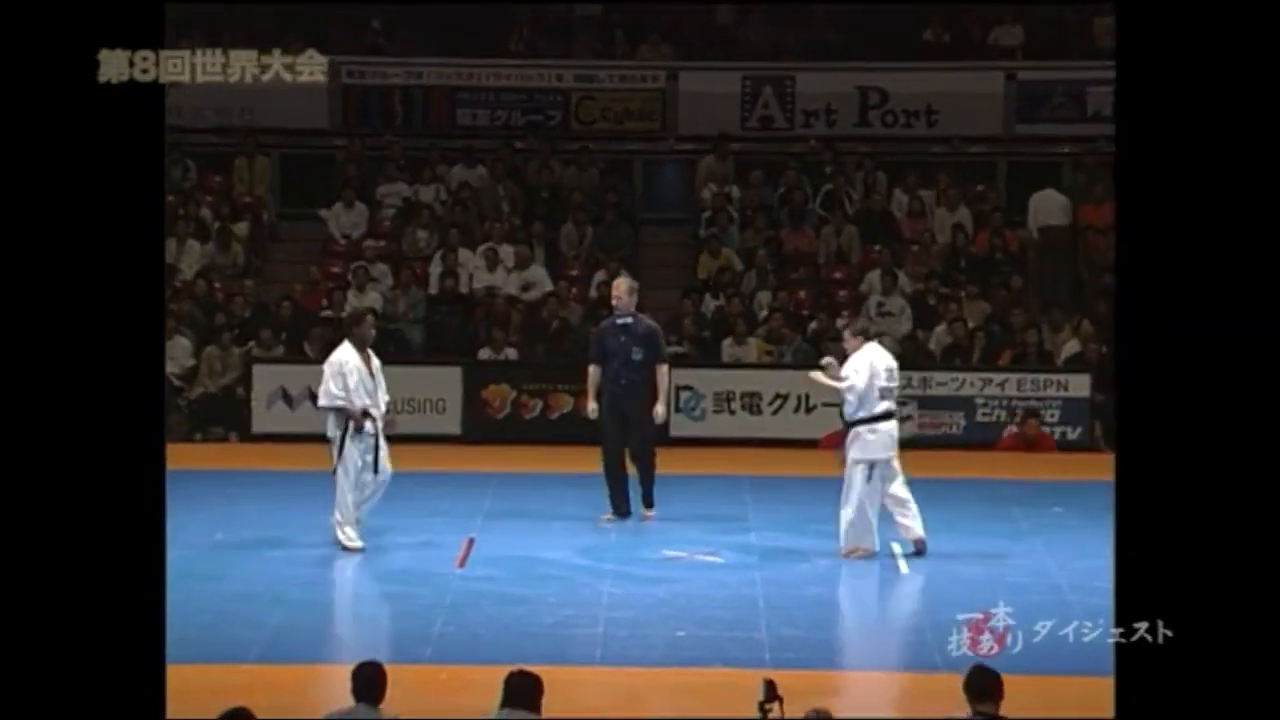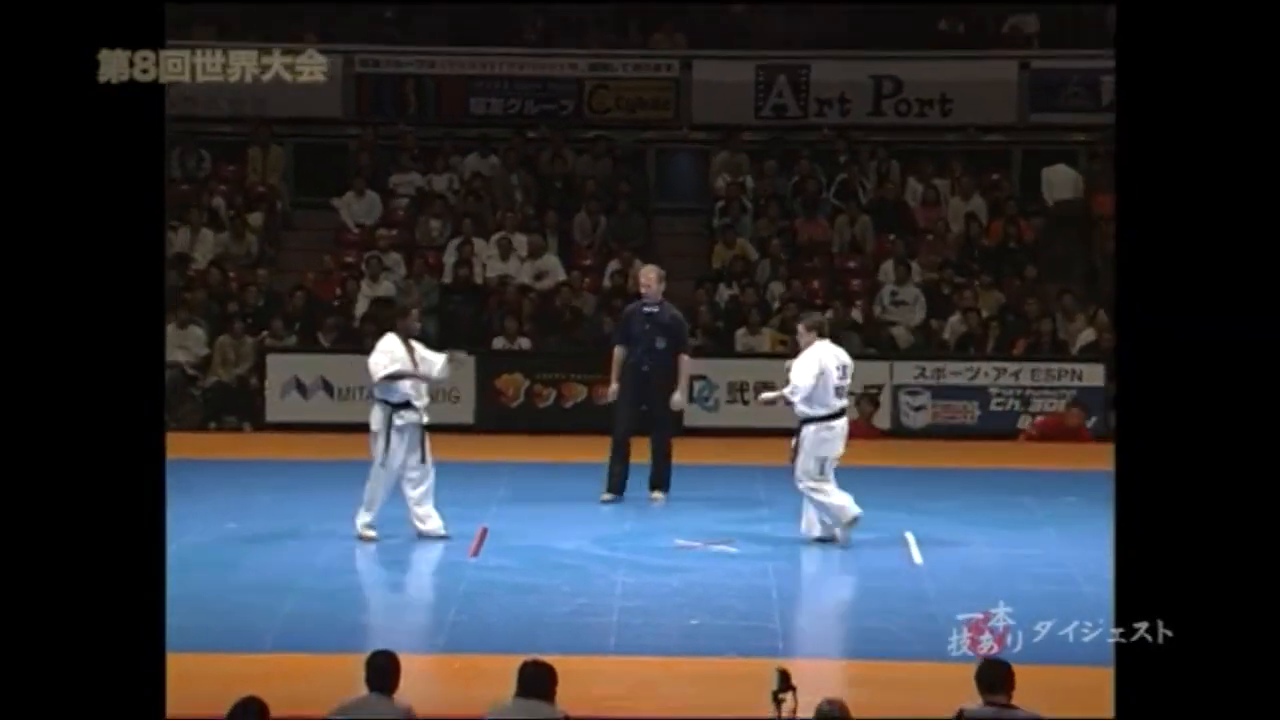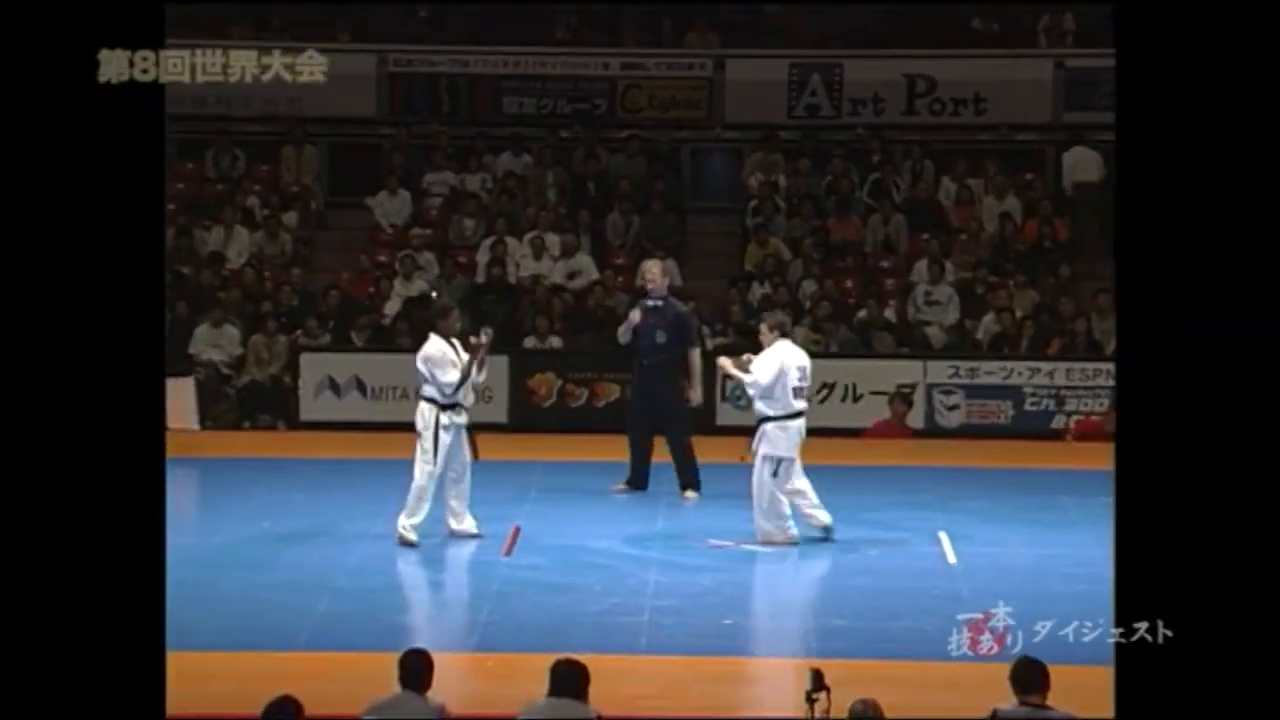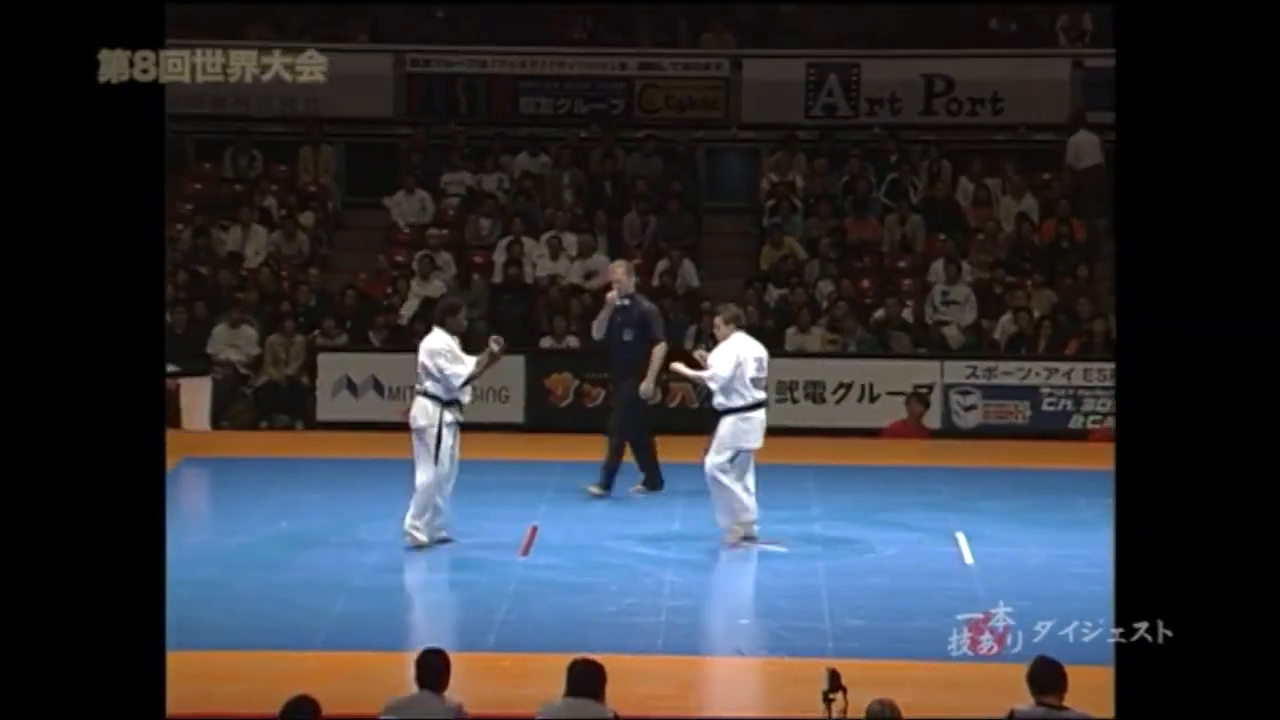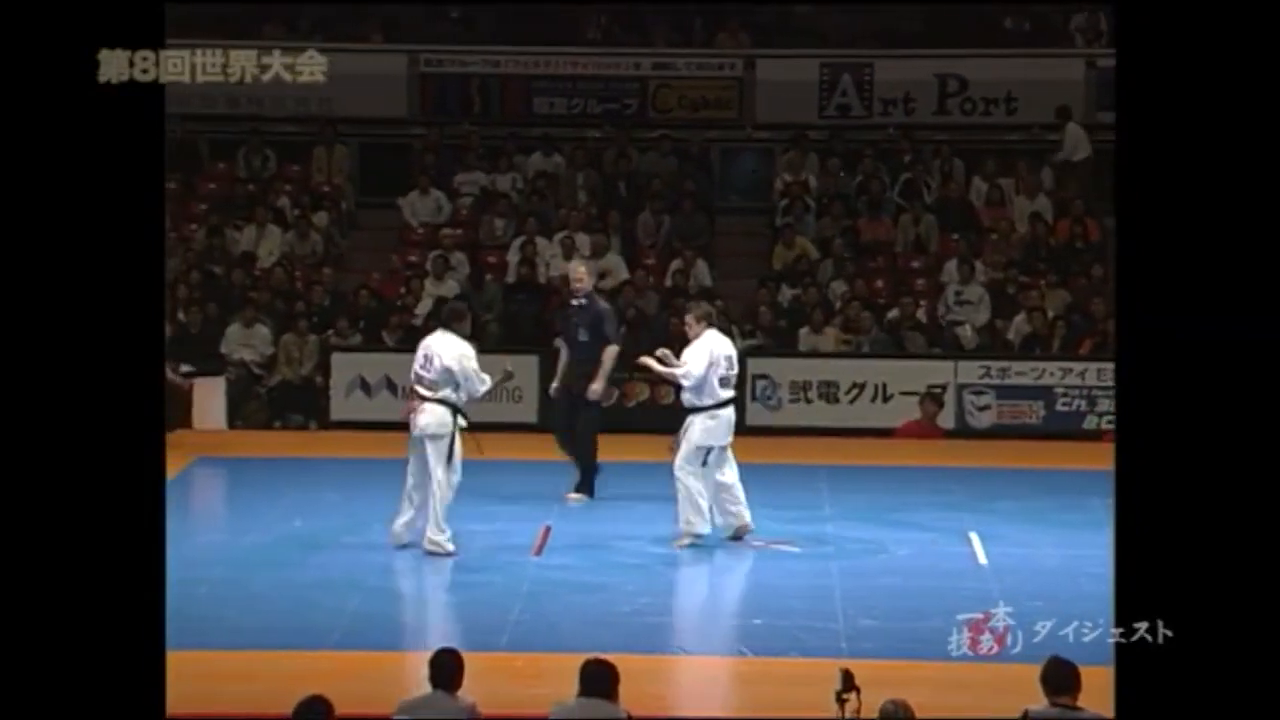
dt=0.5s
person 1, frame 1
left shoulder: (370, 356)
right shoulder: (340, 358)
right elbow: (330, 397)
left wrist: (384, 414)
right wrist: (353, 416)
left hip: (372, 425)
right hip: (348, 428)
left knee: (381, 475)
right knee: (347, 483)
left ankle: (348, 521)
right ankle: (348, 536)
person 1, frame 2
left shoulder: (414, 347)
right shoulder: (386, 345)
left elbow: (436, 362)
right elbow: (384, 374)
left wrist: (452, 360)
right wrist: (415, 375)
left hip: (413, 417)
right hip: (390, 418)
left knee: (420, 471)
right knee: (383, 473)
left ankle: (427, 524)
right ankle: (364, 524)
person 1, frame 3
left shoulder: (455, 345)
right shoulder: (432, 350)
left elbow: (477, 376)
right elbow: (453, 385)
left wrist: (482, 352)
right wrist: (472, 358)
left hip: (454, 416)
right hip: (435, 417)
left knee: (460, 470)
right knee: (427, 472)
left ankle: (460, 523)
right ankle: (407, 527)
person 1, frame 4
left shoulder: (448, 340)
right shoulder: (437, 345)
left elbow: (468, 365)
right elbow: (461, 380)
left wrist: (488, 353)
right wrist: (488, 361)
left hip: (444, 413)
right hip: (433, 414)
left knee: (445, 472)
right knee: (431, 473)
left ankle: (434, 528)
right ankle: (415, 527)
person 1, frame 5
left shoulder: (427, 342)
right shoulder: (461, 349)
left elbow: (416, 379)
right elbow: (476, 388)
right wrist: (502, 380)
left hip: (422, 412)
right hip: (443, 418)
left knee: (418, 477)
right knee: (444, 478)
left ankle: (402, 531)
right ankle: (436, 539)
person 2, frame 1
left shoulder: (649, 328)
right shoulder: (605, 329)
left elbow: (662, 366)
right elbow: (595, 365)
left wrist: (661, 402)
right wrist: (591, 399)
left hip: (641, 398)
right hip: (612, 398)
left knee: (642, 453)
right knee: (612, 455)
left ankle: (648, 504)
right ankle: (620, 508)
person 2, frame 2
left shoulder: (674, 318)
right shoulder: (631, 312)
left elbow: (683, 356)
right elbow: (620, 346)
left wrist: (680, 390)
right wrist: (614, 379)
left hip: (660, 382)
right hip: (632, 379)
left knee: (661, 437)
right knee: (620, 433)
left ankle: (659, 487)
right ankle: (615, 488)
person 2, frame 3
left shoulder: (679, 312)
right shoulder: (641, 308)
left elbow: (693, 349)
right elbow: (622, 338)
left wrist: (696, 385)
right wrist: (628, 324)
left hip: (667, 379)
right hip: (642, 377)
left knee: (677, 434)
right knee: (638, 431)
left ankle: (690, 485)
right ankle: (636, 481)
person 2, frame 4
left shoulder: (646, 309)
right shoulder: (614, 308)
left elbow: (660, 345)
right elbow: (597, 334)
left wrist: (649, 379)
right wrist: (607, 308)
left hip: (636, 377)
right hip: (619, 376)
left knee: (618, 427)
right knee: (637, 431)
left ankle: (605, 483)
right ankle: (653, 480)
person 2, frame 5
left shoulder: (601, 309)
right shoulder: (571, 309)
left elbow: (612, 346)
left wrist: (600, 380)
right wrist: (558, 377)
left hip: (590, 378)
right hip: (572, 377)
left knee: (585, 432)
right knee: (563, 430)
left ankle: (585, 487)
right ankle: (588, 469)
person 3, frame 1
left shoulder: (861, 358)
right shoulder: (885, 356)
left elbow: (852, 390)
left wrist: (826, 381)
right wrist: (837, 373)
left hip: (867, 432)
right hip: (887, 427)
left knee: (859, 491)
right knee: (893, 485)
left ankle: (861, 543)
right ankle: (915, 535)
person 3, frame 2
left shoulder: (811, 357)
right shoulder: (841, 354)
left elbow: (798, 391)
left wrist: (772, 396)
left hip: (818, 428)
right hip: (836, 423)
left knee: (808, 480)
right knee: (820, 478)
left ankle: (846, 513)
right ankle: (823, 530)
person 3, frame 3
left shoulder: (774, 355)
right shoulder: (800, 354)
left elbow: (756, 385)
left wrist: (731, 369)
right wrist: (754, 366)
left hip: (777, 427)
right hip: (792, 423)
left knee: (766, 481)
right knee: (790, 479)
left ankle: (780, 532)
right ankle: (821, 519)
person 3, frame 4
left shoulder: (731, 347)
right shoulder: (755, 346)
left elbow: (716, 379)
left wrist: (685, 371)
right wrist: (708, 363)
left hip: (738, 420)
right hip: (752, 416)
left knee: (716, 467)
right knee: (739, 473)
left ankle: (743, 519)
right ankle: (744, 525)
person 3, frame 5
left shoulder: (704, 345)
right shoulder: (724, 343)
left elbow: (689, 377)
left wrist: (656, 366)
right wrist: (673, 362)
left hip: (707, 417)
right hip: (721, 414)
left knee: (687, 470)
right knee: (722, 471)
left ankle: (694, 527)
right ankle: (739, 521)
